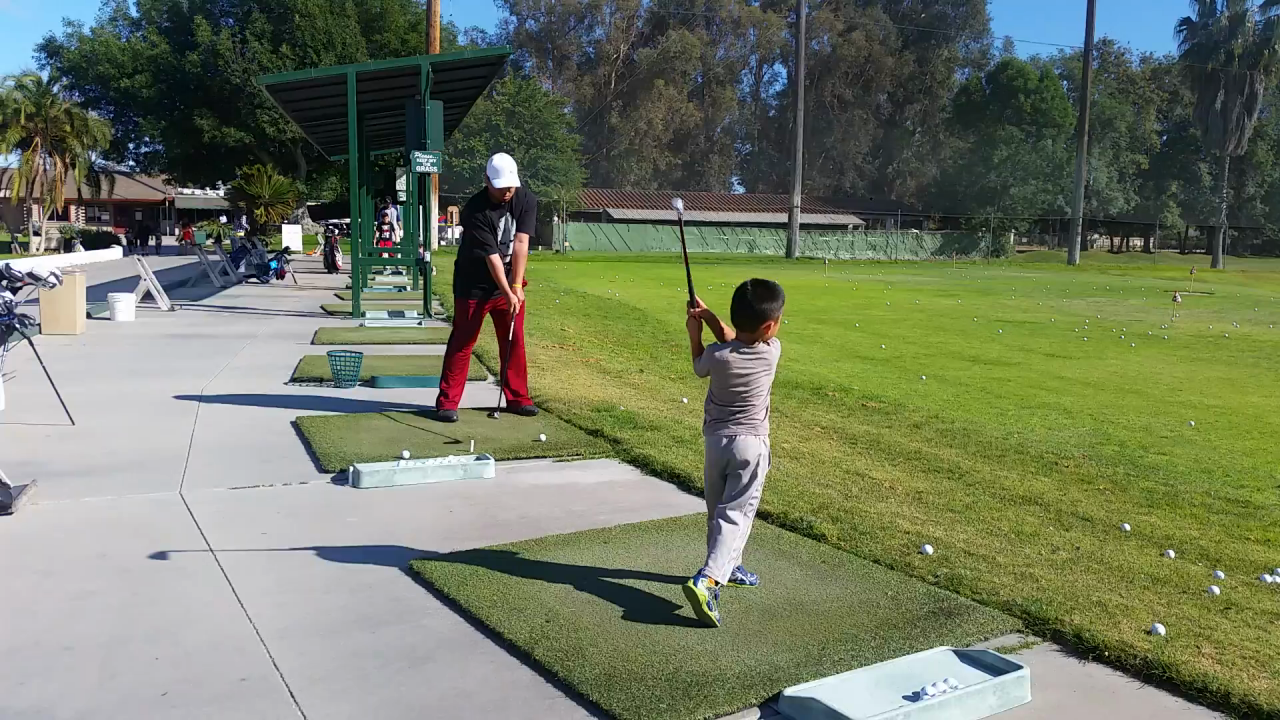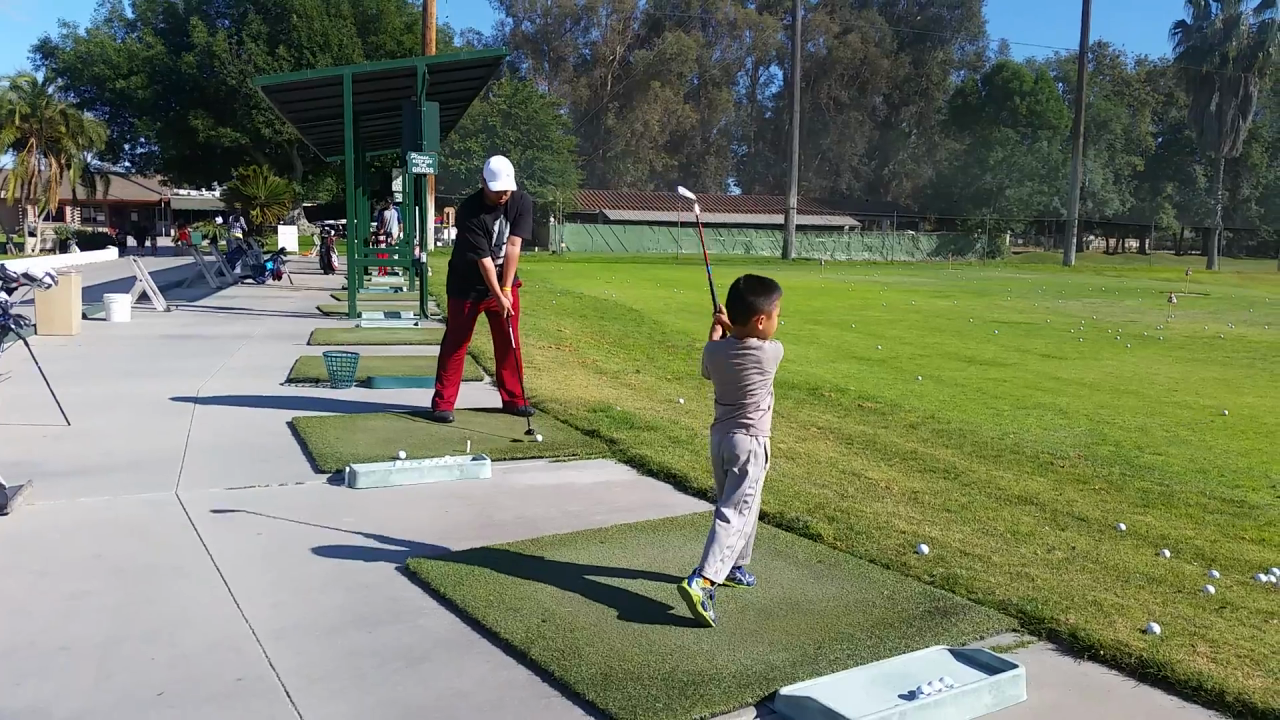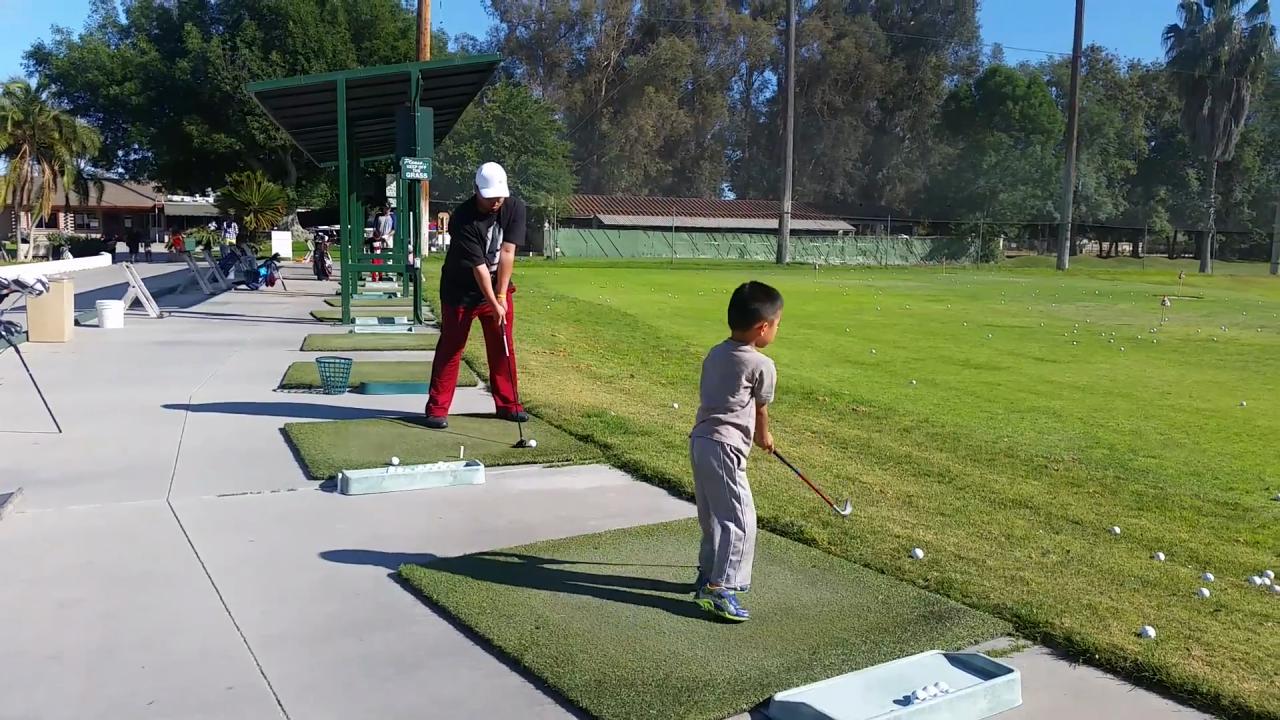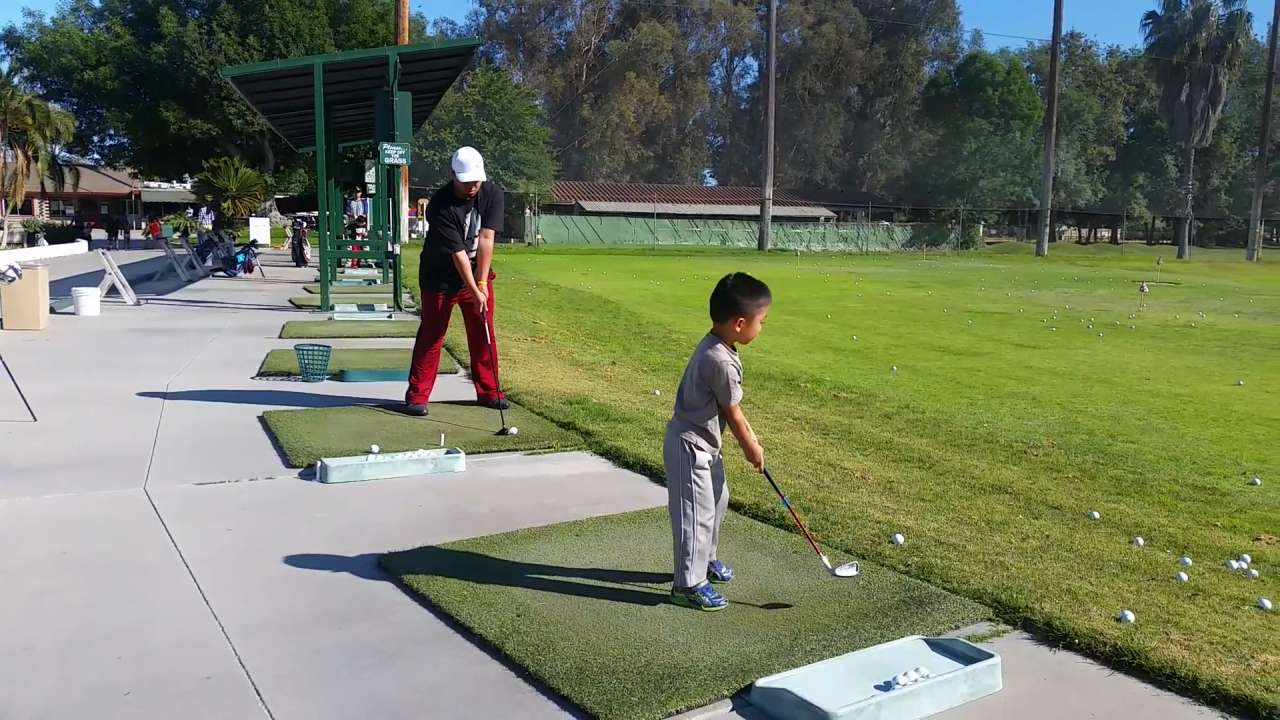
dt=0.5s
person 1, frame 1
left shoulder: (716, 356)
right shoulder: (772, 351)
left elbow: (700, 367)
left wrist: (695, 333)
right wrist: (710, 316)
left hip: (716, 440)
right hip: (751, 445)
left knee: (718, 510)
right knee: (736, 515)
left ankle: (726, 567)
right ankle: (708, 579)
person 1, frame 2
left shoulder: (713, 352)
right shoulder: (772, 352)
left wrist: (717, 330)
right wrist: (731, 326)
left hip: (720, 437)
right hip: (749, 442)
left knee: (732, 507)
right knee: (735, 513)
left ankle: (729, 566)
right ankle: (702, 580)
person 1, frame 3
left shoulder: (715, 354)
right shoulder: (762, 366)
right elbow: (760, 412)
right wrist: (764, 438)
left hip: (703, 442)
right hip: (723, 449)
left knee: (716, 516)
right knee: (740, 520)
left ankle: (713, 574)
right ankle: (716, 587)
person 1, frame 4
left shoulder: (713, 346)
right shoulder: (723, 362)
left elbow: (729, 406)
right elbow: (731, 413)
left wrist: (749, 433)
right wrist: (751, 448)
left hip: (701, 442)
right hip: (690, 445)
left knee: (716, 502)
right knee: (696, 513)
left ankle: (703, 559)
right ankle: (689, 584)
person 2, frame 1
left shoulder: (526, 200)
right shoulder: (475, 210)
left elbow: (521, 243)
right elbow: (491, 256)
left wrist: (517, 286)
right wrist: (507, 293)
left hip: (511, 282)
right hip: (474, 285)
left knee: (515, 341)
right knee: (462, 341)
left ankle: (517, 397)
right ankle: (447, 402)
person 2, frame 2
left shoulder: (522, 202)
right shoulder: (469, 211)
left elbow: (513, 246)
right elbow: (483, 259)
left wrist: (507, 289)
right wrist: (497, 295)
left hip: (506, 283)
right hip: (467, 286)
left knee: (509, 341)
right knee: (456, 342)
left ankle: (513, 398)
right ankle: (443, 402)
person 2, frame 3
left shoulder: (516, 208)
right shoulder: (462, 219)
left elbow: (507, 253)
right elbow: (478, 266)
left wrist: (501, 296)
right wrist: (493, 303)
left hip: (498, 287)
right hip: (461, 290)
left knee: (503, 347)
right knee: (451, 347)
left ankle: (507, 403)
right ankle: (437, 408)
person 2, frame 4
left shoulder: (493, 193)
right shoulder: (439, 205)
left elbow: (486, 239)
right elbow: (457, 252)
left wrist: (482, 283)
right wrist: (474, 290)
left hip: (478, 273)
right hip: (440, 277)
left knee: (484, 333)
right knee: (431, 335)
left ankle: (488, 391)
right ankle: (417, 395)
